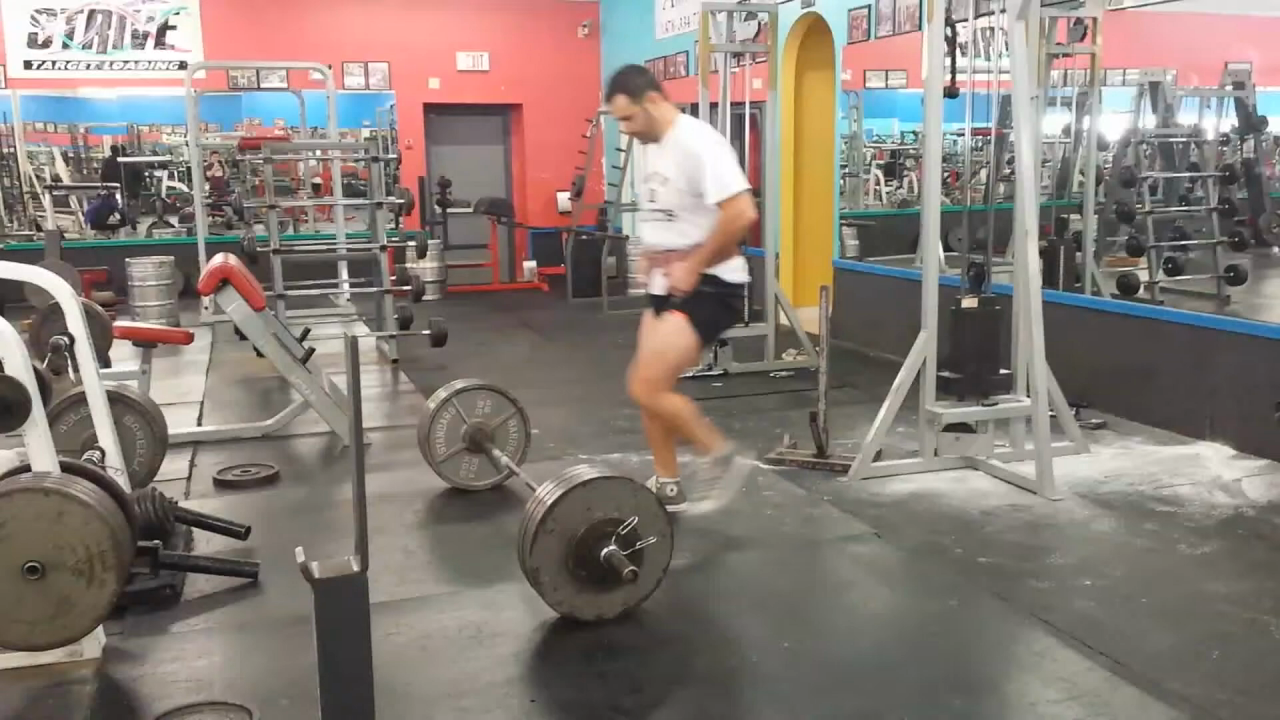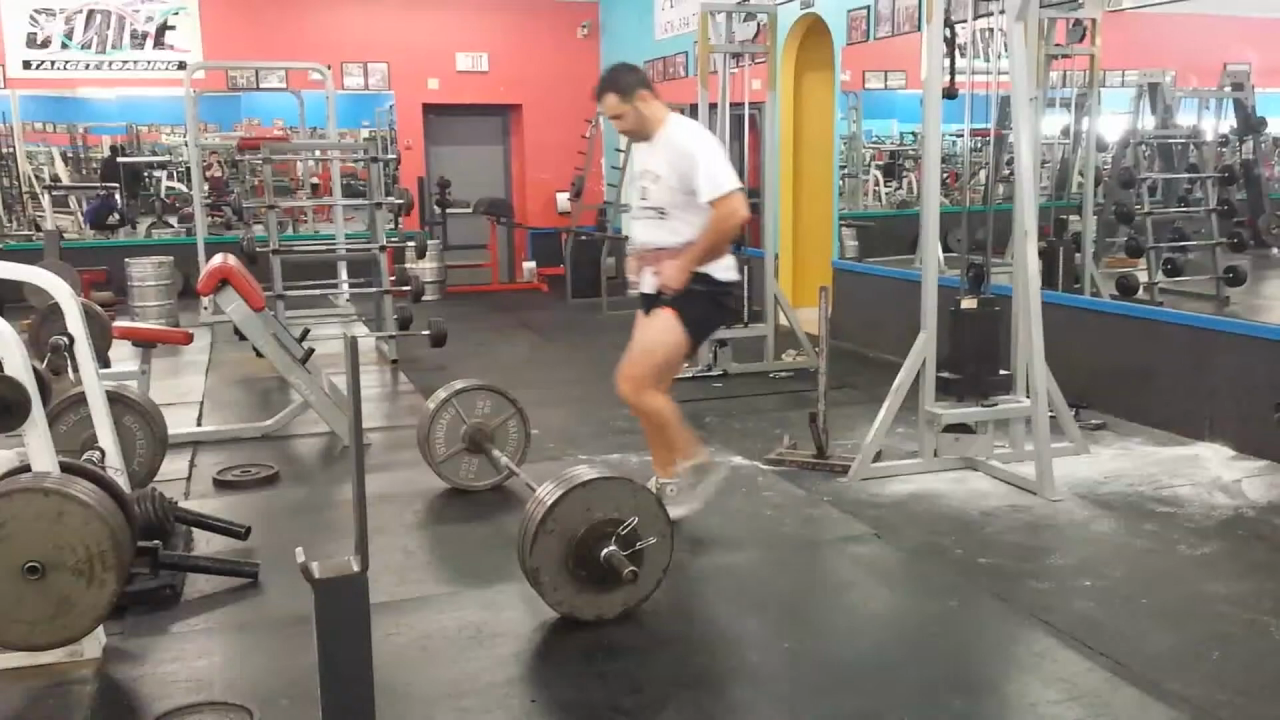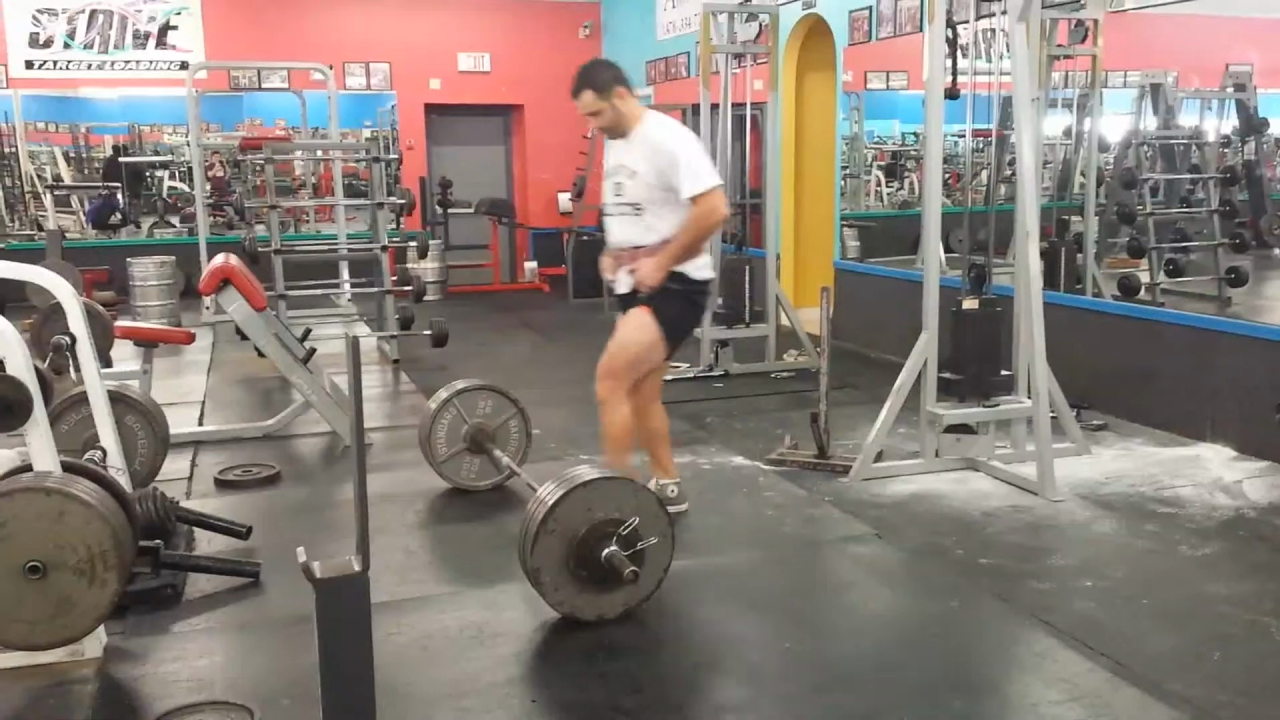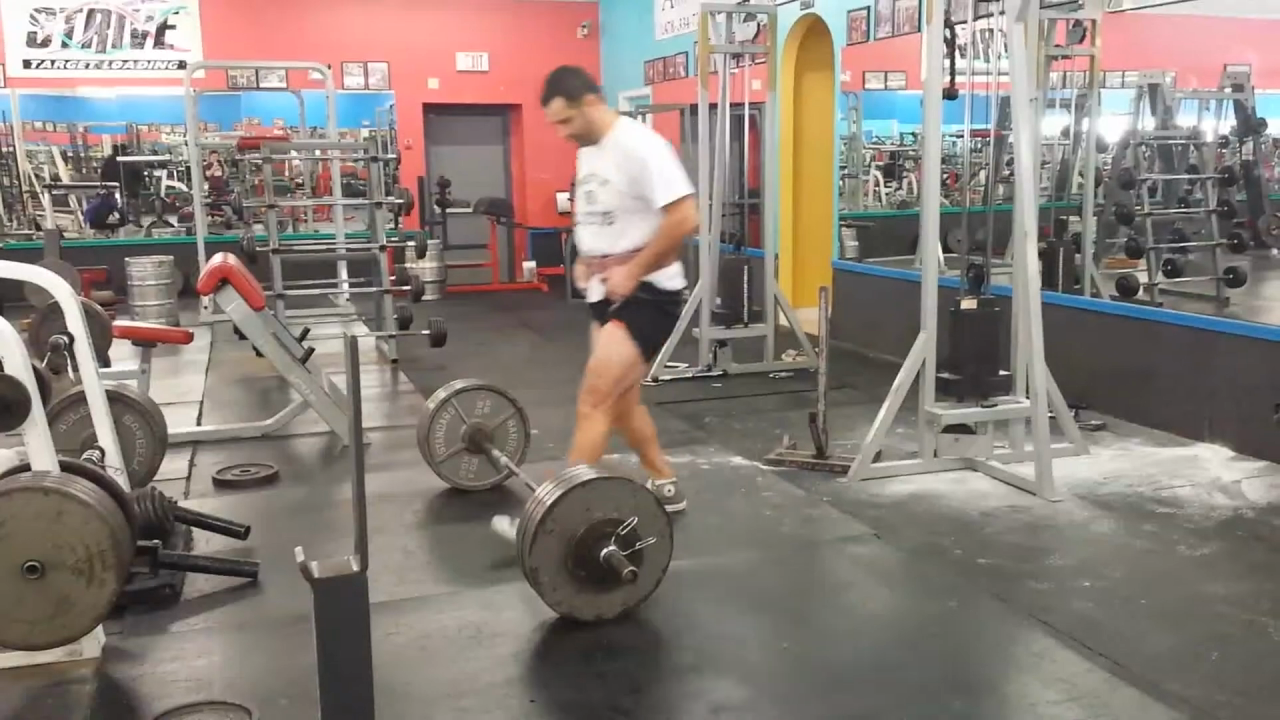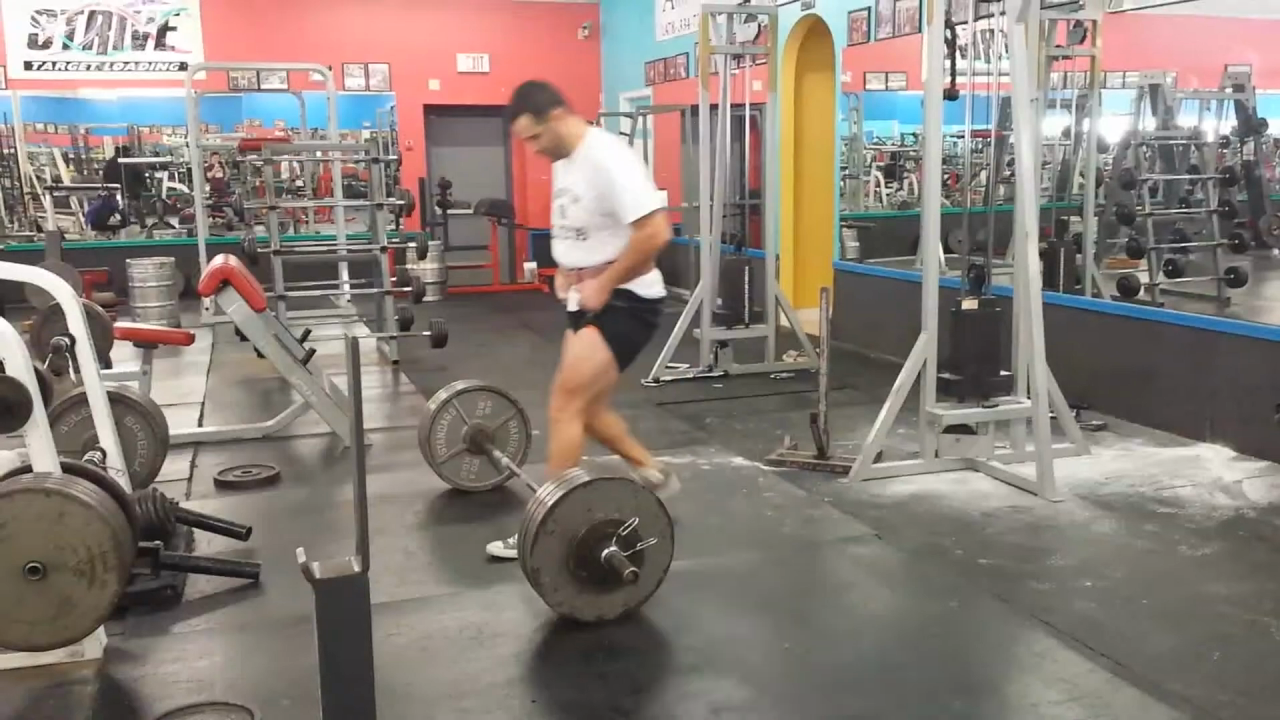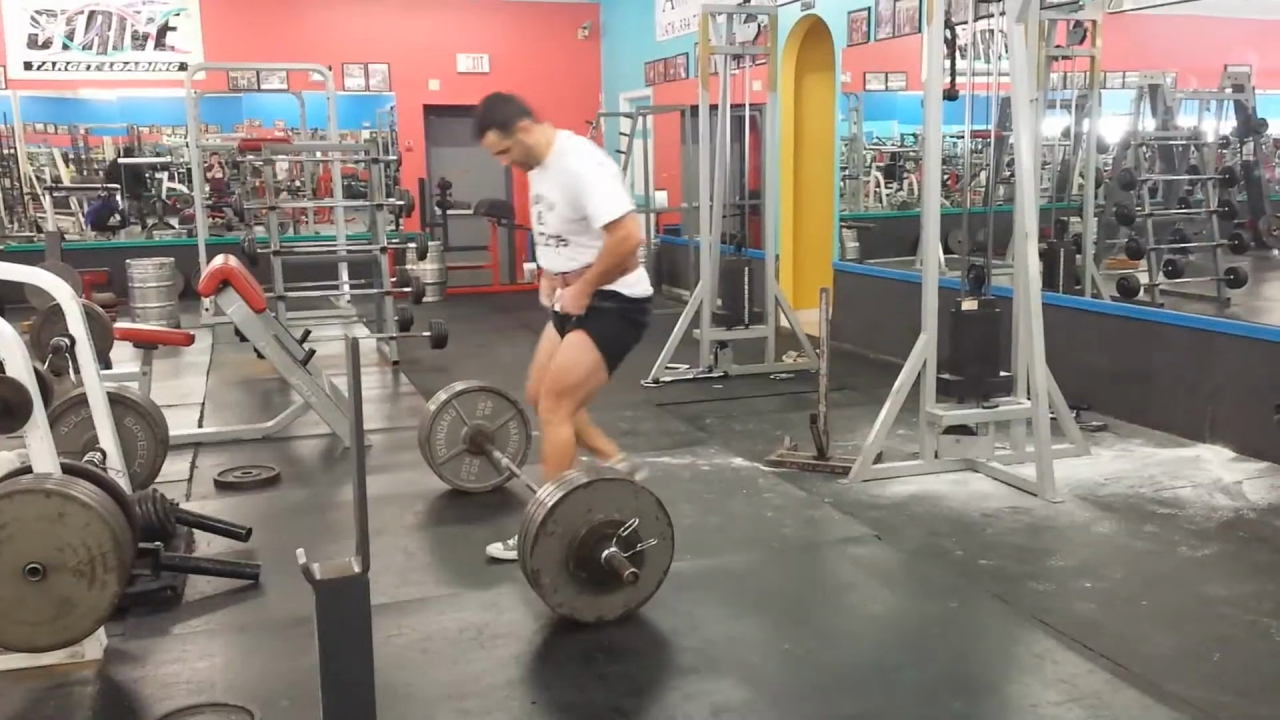
dt=0.1s
person 1, frame 1
left shoulder: (699, 143)
right shoulder: (650, 148)
left elbow: (741, 213)
left wrist: (694, 266)
right wrist: (649, 254)
left hip: (709, 287)
right hip: (668, 284)
left knee: (645, 386)
right knee: (655, 387)
left ankle: (723, 456)
right ankle: (667, 485)
person 1, frame 2
left shoulder: (690, 142)
right shoulder: (640, 146)
left elbow: (734, 212)
left wrist: (686, 264)
right wrist: (637, 252)
left hip: (699, 285)
right hip: (659, 283)
left knee: (632, 382)
right knee: (649, 386)
left ankle: (697, 464)
right ankle: (667, 483)
person 1, frame 3
left shoulder: (669, 139)
right shoulder: (615, 146)
left elbow: (713, 209)
left wrist: (662, 263)
right wrist: (612, 251)
left hip: (675, 284)
right hip: (636, 284)
left knee: (611, 379)
right knee: (638, 388)
right ankle: (667, 486)
person 1, frame 4
left shoulder: (640, 147)
right shoulder: (588, 151)
left elbow: (685, 218)
left wrist: (634, 271)
right wrist: (585, 258)
left hip: (647, 293)
right hip: (608, 292)
left knee: (594, 399)
right knee: (619, 399)
right ankle: (665, 485)
person 1, frame 5
left shoulder: (609, 160)
right shoulder: (563, 161)
left elbow: (656, 232)
left wrist: (603, 284)
right wrist: (565, 270)
left hip: (627, 301)
right hip: (590, 298)
left knee: (566, 403)
right knee: (581, 404)
right ankle: (653, 476)
person 1, frame 6
left shoulder: (581, 165)
right shoulder: (540, 166)
left elbow: (628, 236)
left wrist: (582, 289)
right wrist: (549, 275)
left hip: (613, 302)
right hip: (577, 300)
left knee: (554, 404)
right knee: (539, 395)
right ankle: (619, 465)
